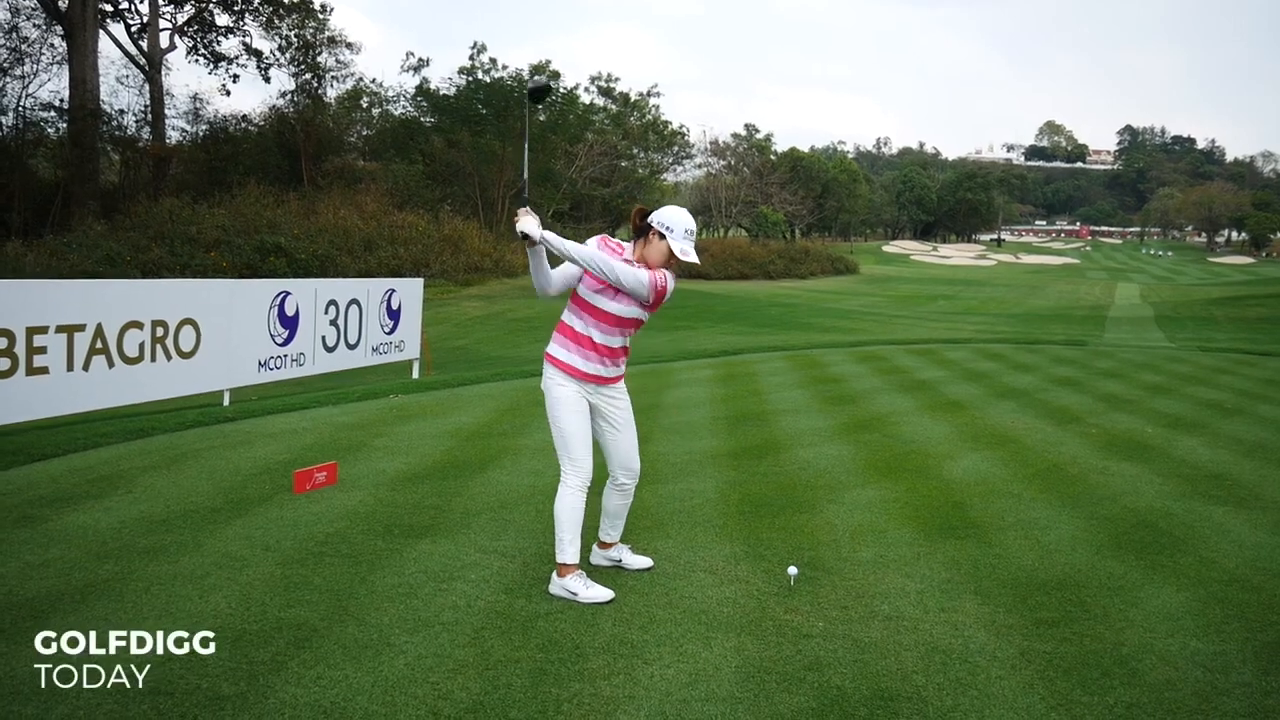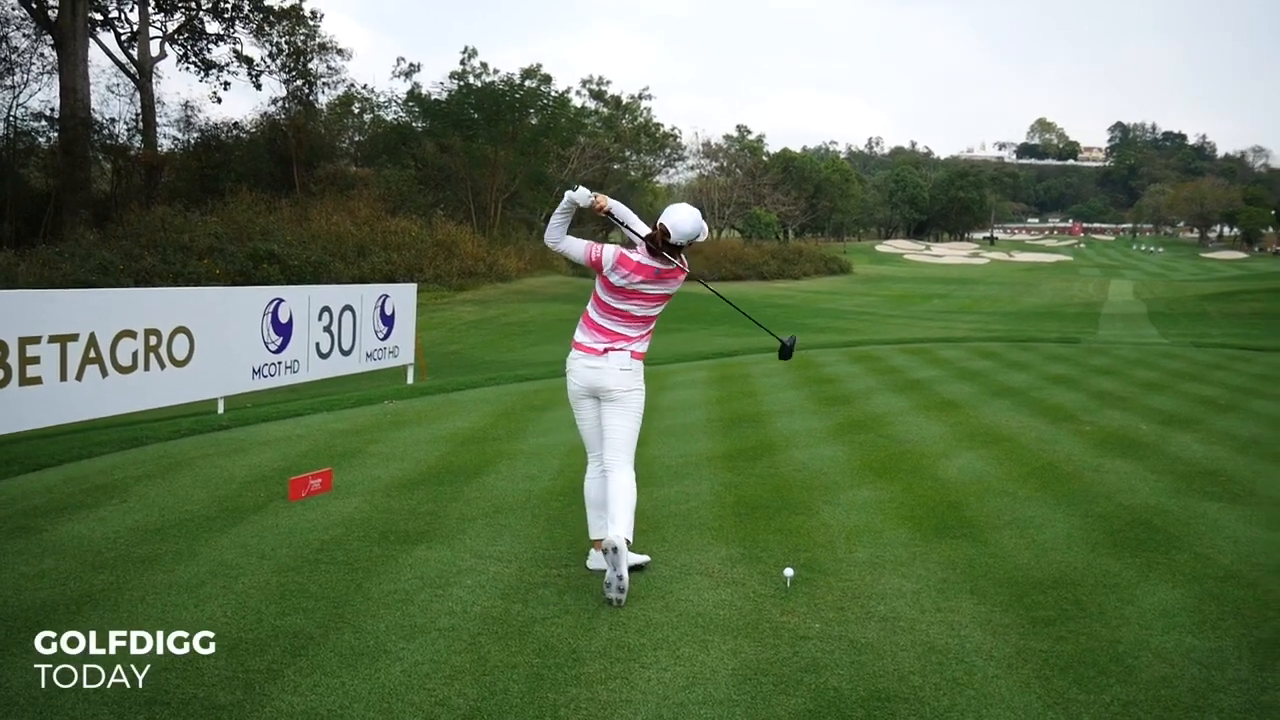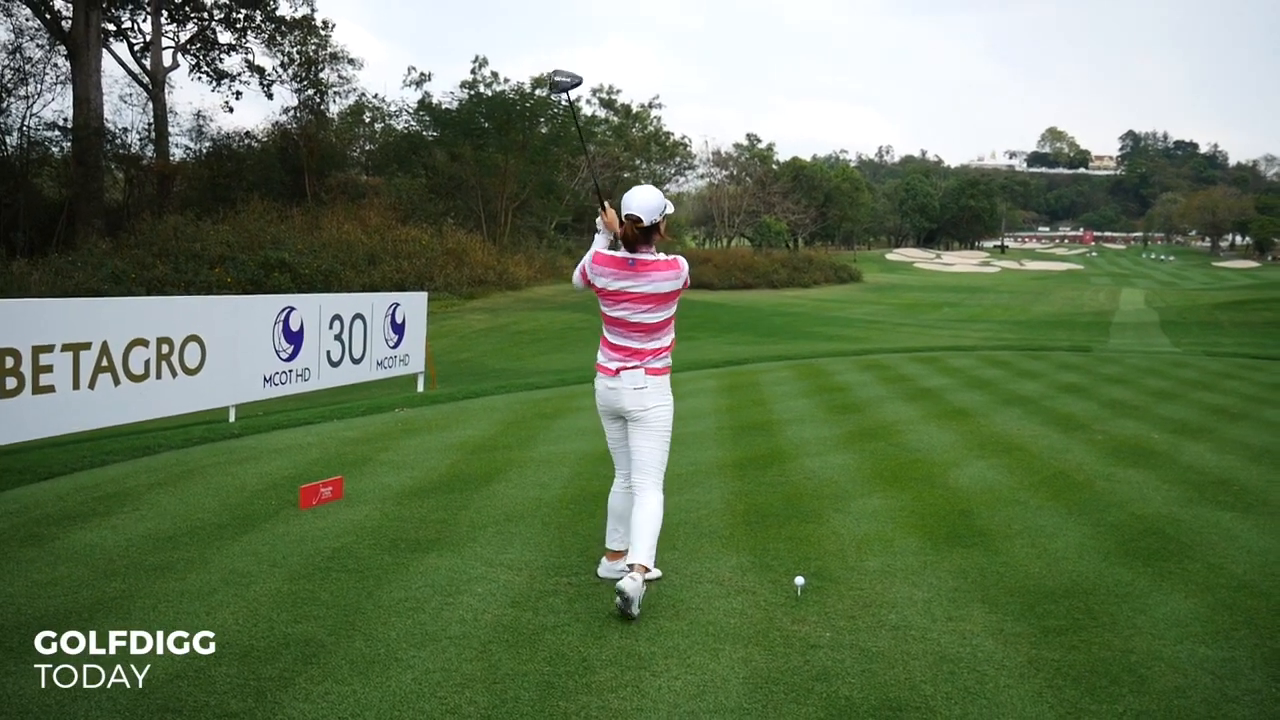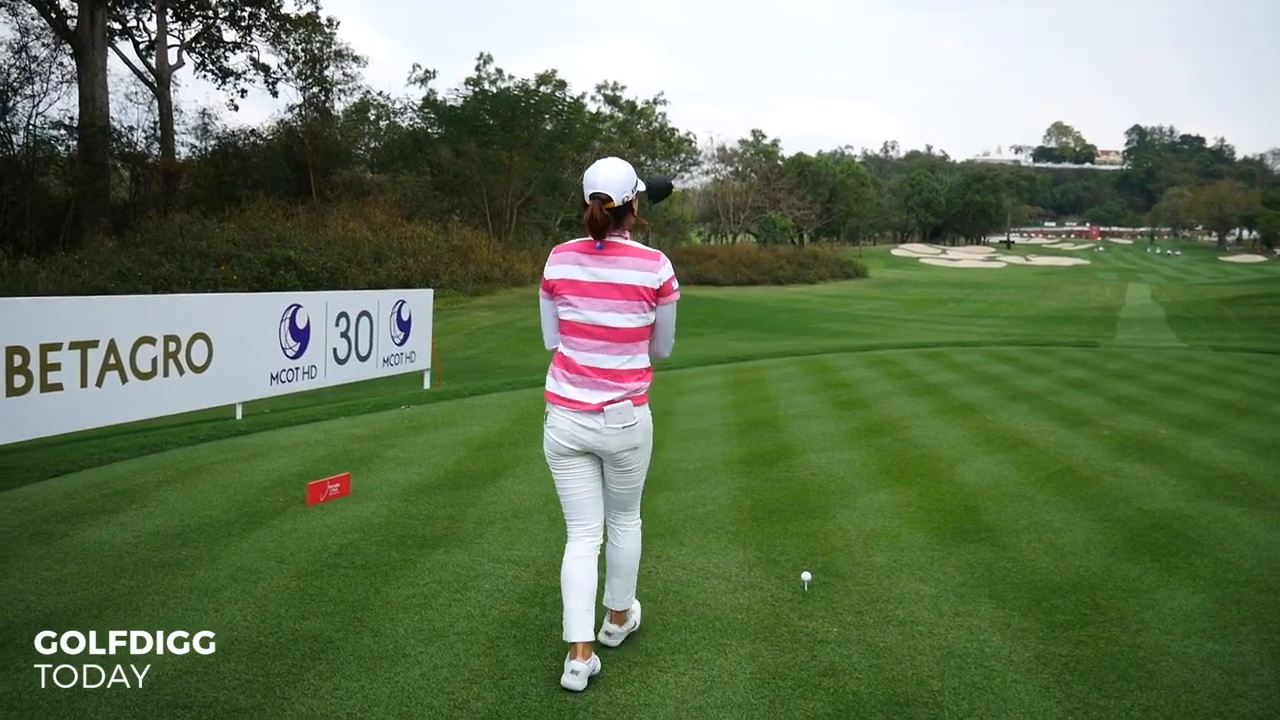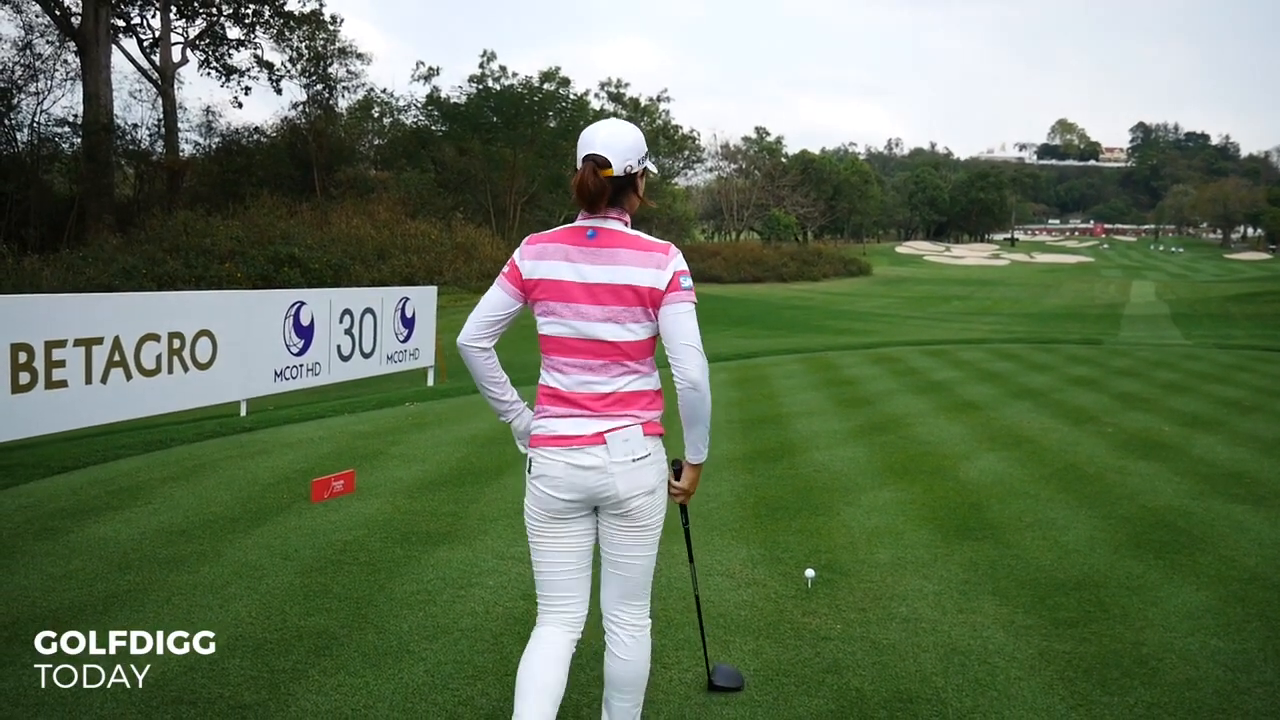
dt=1s
person 1, frame 1
left shoulder: (661, 282)
right shoulder: (601, 245)
left elbow: (609, 271)
right elbow: (550, 284)
left wrist: (543, 234)
right wrist: (534, 243)
left hip: (609, 385)
right hip: (564, 376)
left knee: (627, 473)
right knee: (577, 474)
left ankle: (607, 546)
right ankle: (566, 573)
person 1, frame 2
left shoulder: (615, 260)
right shoulder: (678, 272)
left elbow: (553, 240)
right elbow: (641, 232)
left wrist: (573, 199)
right wrist: (607, 202)
left hip: (581, 368)
right hip: (622, 375)
left knee: (598, 462)
right knee: (620, 466)
left ankle: (600, 548)
right ankle: (618, 541)
person 1, frame 3
left shoulder: (599, 263)
right shoulder: (678, 269)
left elbow: (577, 281)
left wrist: (605, 235)
right wrist: (617, 232)
left hip: (608, 386)
right hip: (649, 391)
left knee: (626, 476)
right knee: (649, 487)
left ankle: (616, 557)
right ankle: (634, 572)
person 1, frame 4
left shoulder: (559, 259)
right shoulder: (655, 265)
left elbow: (552, 341)
right elbow: (662, 349)
left hip: (565, 418)
right hip: (624, 419)
left knee: (582, 534)
right knee: (625, 519)
left ankle: (579, 654)
right ankle: (617, 616)
person 1, frame 5
left shoulder: (536, 252)
right shoulder: (661, 259)
left elbow: (472, 341)
right elbow: (692, 375)
left wrist: (521, 422)
right wrist: (694, 461)
left hip: (556, 460)
right hip: (633, 460)
left knee: (557, 620)
right knee: (628, 616)
